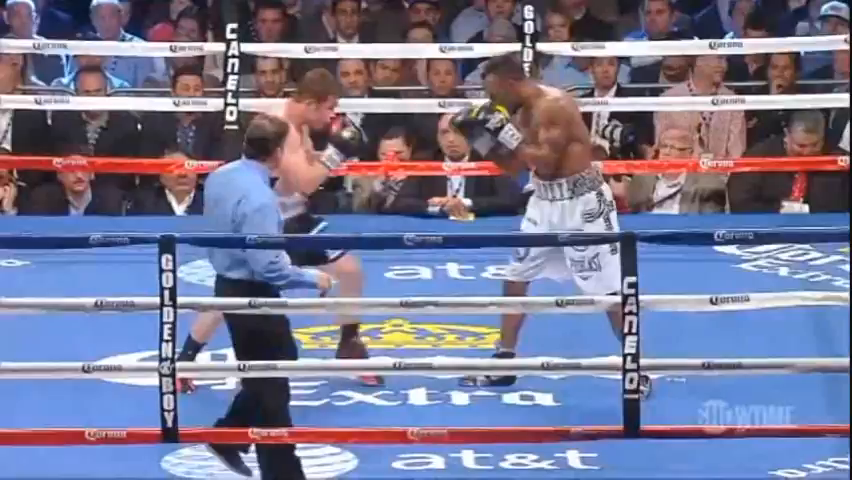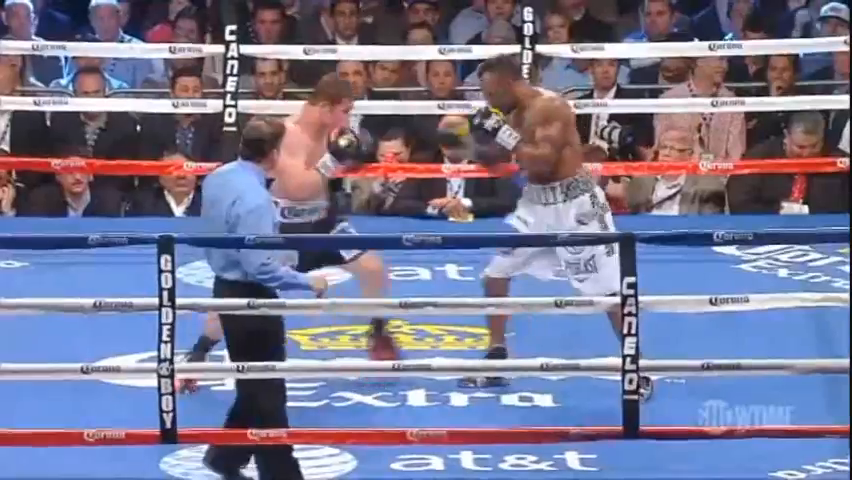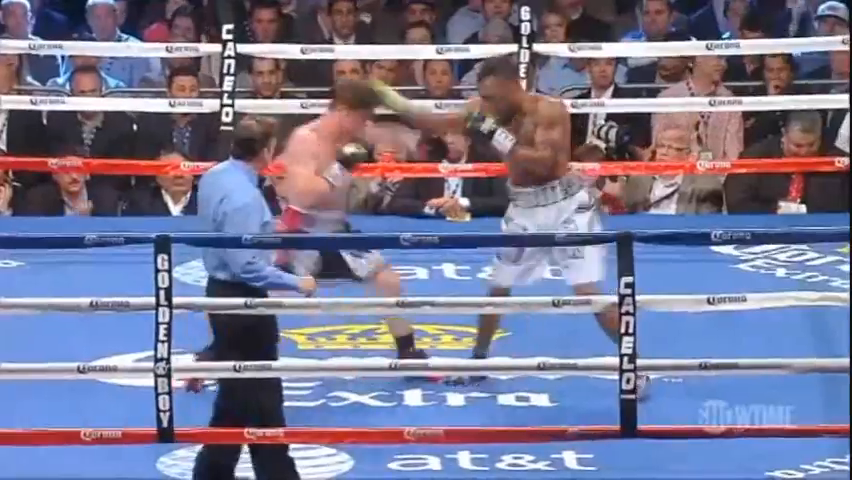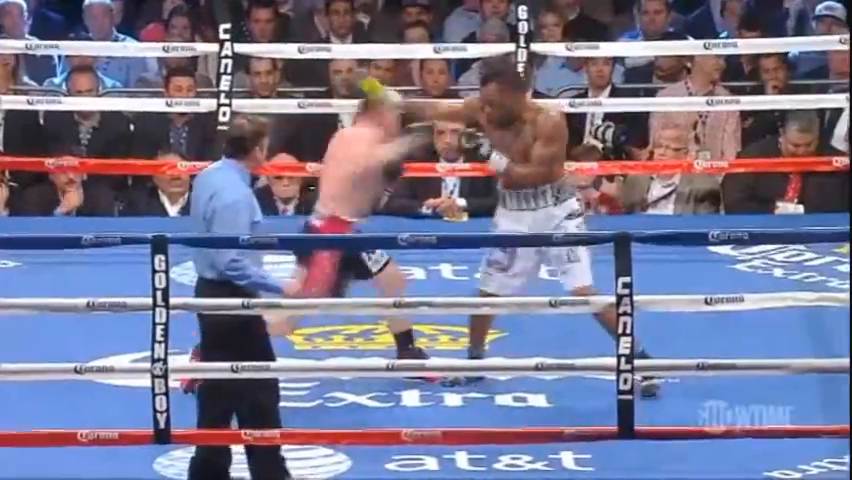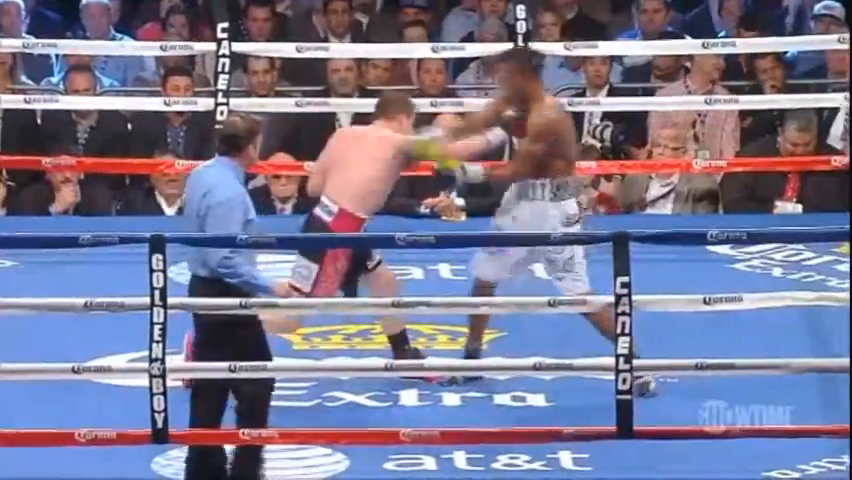
dt=0.1s
person 1, frame 1
left shoulder: (219, 176)
right shoulder: (258, 197)
right elbow: (267, 266)
right wrist: (312, 279)
left hip: (229, 285)
right hip: (252, 295)
left knee: (260, 377)
right knee: (270, 387)
left ankle: (230, 434)
person 1, frame 2
left shoulder: (218, 177)
right shoulder: (253, 199)
right elbow: (260, 267)
right wrist: (306, 281)
left hip: (227, 287)
right hip: (248, 296)
left knee: (254, 380)
right knee: (265, 389)
person 1, frame 3
left shoulder: (214, 177)
right shoulder: (243, 197)
right elbow: (246, 265)
right wrist: (294, 283)
left hip: (220, 290)
right hip: (240, 297)
left knee: (236, 384)
right knee: (262, 390)
person 1, frame 4
left shoulder: (209, 176)
right shoulder: (234, 194)
right elbow: (231, 263)
right wrist: (277, 285)
left hip: (210, 290)
right hip: (230, 297)
left knee: (219, 386)
right knee: (257, 388)
person 1, frame 5
left shoulder: (203, 174)
right shoulder: (228, 192)
right elbow: (224, 260)
right wrist: (267, 285)
left hip: (204, 288)
right hip: (224, 295)
left knee: (210, 385)
right knee: (255, 382)
person 2, frame 1
left shoulder: (555, 105)
right shoulder: (522, 111)
left elbow: (544, 161)
right elbow: (510, 164)
left wrist: (505, 131)
right wrist: (478, 134)
left hip: (582, 201)
right hip: (544, 202)
left knee: (607, 292)
right knee: (514, 281)
right ankle: (505, 363)
person 2, frame 2
left shoulder: (549, 106)
right shoulder: (514, 112)
left elbow: (544, 160)
right elbow: (493, 159)
left wrist: (502, 133)
right wrist: (467, 138)
left hip: (576, 204)
right hip: (535, 204)
left knee: (605, 292)
right knee: (495, 277)
right ankle: (496, 358)
person 2, frame 3
left shoulder: (550, 109)
right shoulder: (485, 108)
left elbow: (545, 161)
right elbow: (436, 121)
left wrist: (499, 139)
right wrist: (386, 97)
left hip: (565, 203)
right hip: (523, 208)
left knee: (586, 289)
right knee: (498, 287)
right ankle: (479, 359)
person 2, frame 4
left shoulder: (549, 122)
right shoulder: (482, 110)
left elbow: (536, 175)
right elbow: (437, 111)
left wrist: (491, 156)
left hip: (555, 210)
right hip: (512, 213)
left knee: (583, 294)
right knee: (488, 292)
left ankle: (639, 360)
right ankle: (475, 360)
person 2, frame 5
left shoulder: (547, 118)
right shoulder: (511, 100)
left elbow: (518, 171)
right elbow: (475, 122)
left wrist: (465, 170)
left hip: (554, 206)
right hip: (521, 200)
left knee: (575, 295)
right knee: (483, 280)
right ankle: (472, 355)
person 3, frame 1
left shoulder: (302, 123)
left elbow: (312, 161)
right elbow: (304, 182)
left wrist: (340, 146)
right wrist: (336, 151)
left hip: (299, 215)
left knee: (349, 270)
left ankle: (349, 346)
right ankle: (185, 357)
person 3, frame 2
left shoulder: (319, 128)
right shoulder: (290, 133)
left elbow: (320, 171)
right elbow: (295, 187)
left wrist: (346, 155)
right wrist: (334, 159)
left hip: (321, 215)
right hip: (287, 222)
left knee: (372, 268)
left ankle: (378, 336)
right ankle: (198, 356)
person 3, frame 3
left shoulder: (344, 137)
right shoulder: (304, 139)
right elbow: (301, 193)
right wrist: (340, 167)
left hip: (335, 229)
right hip: (300, 233)
left knee: (389, 284)
left ankle: (408, 353)
person 3, frame 4
left shoulder: (351, 138)
right shoulder: (358, 139)
left wrist: (386, 181)
right wrist: (412, 140)
left hip: (342, 230)
right hip: (327, 234)
left knee: (393, 279)
right knee: (286, 321)
left ankle: (408, 352)
person 3, frame 5
left shoulder: (343, 135)
right shoulder: (397, 141)
left elbow: (313, 186)
right elbow: (452, 151)
right wrist: (494, 136)
left hip: (327, 221)
right hip: (338, 230)
left knee: (384, 279)
right knee: (294, 317)
left ankle: (404, 354)
